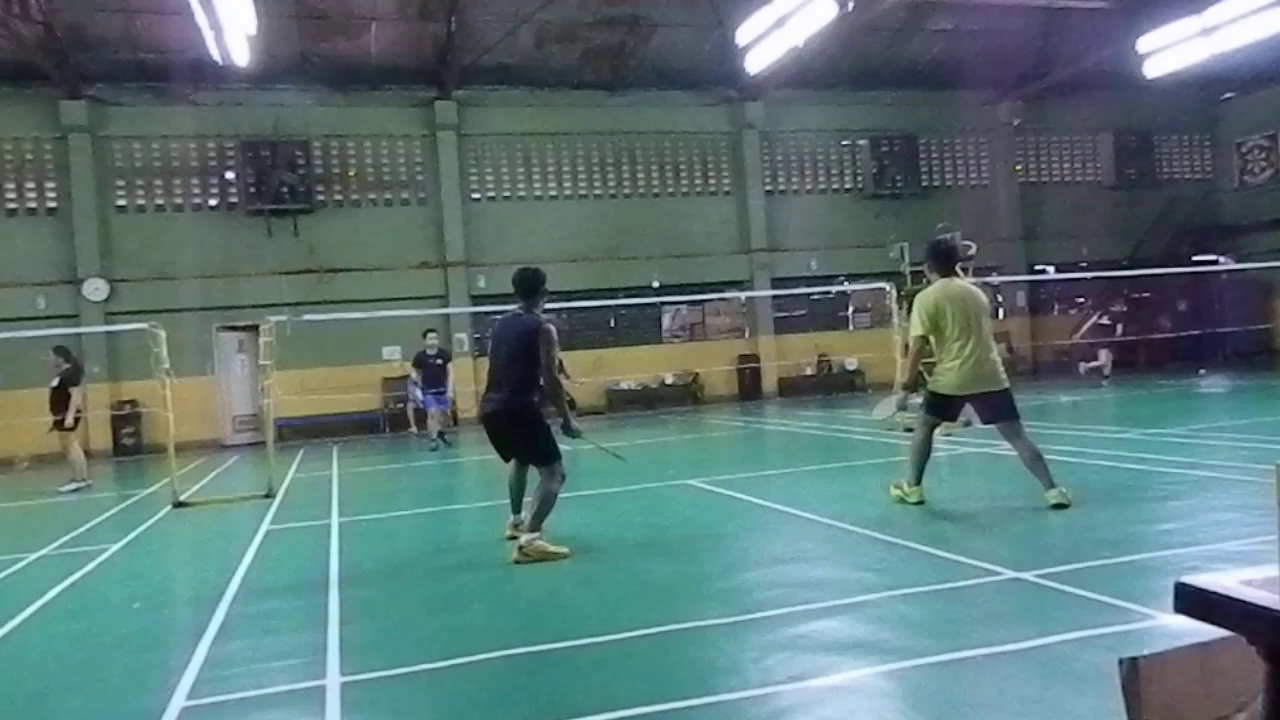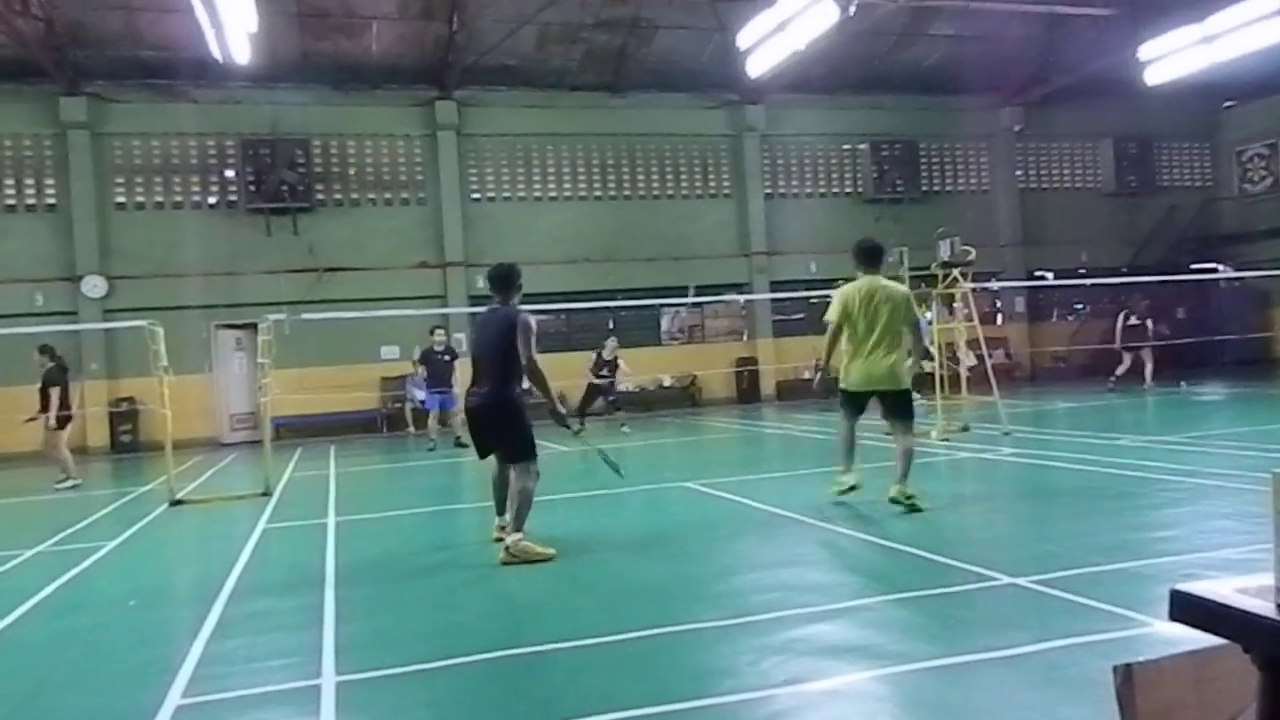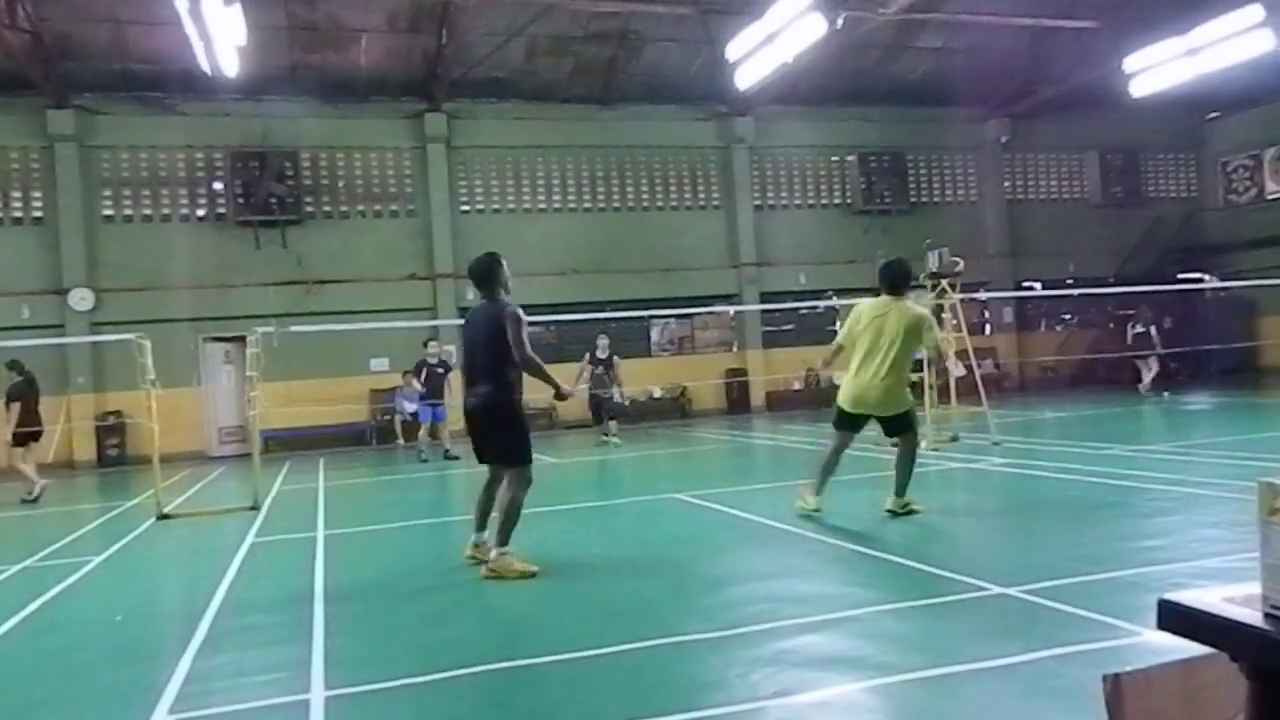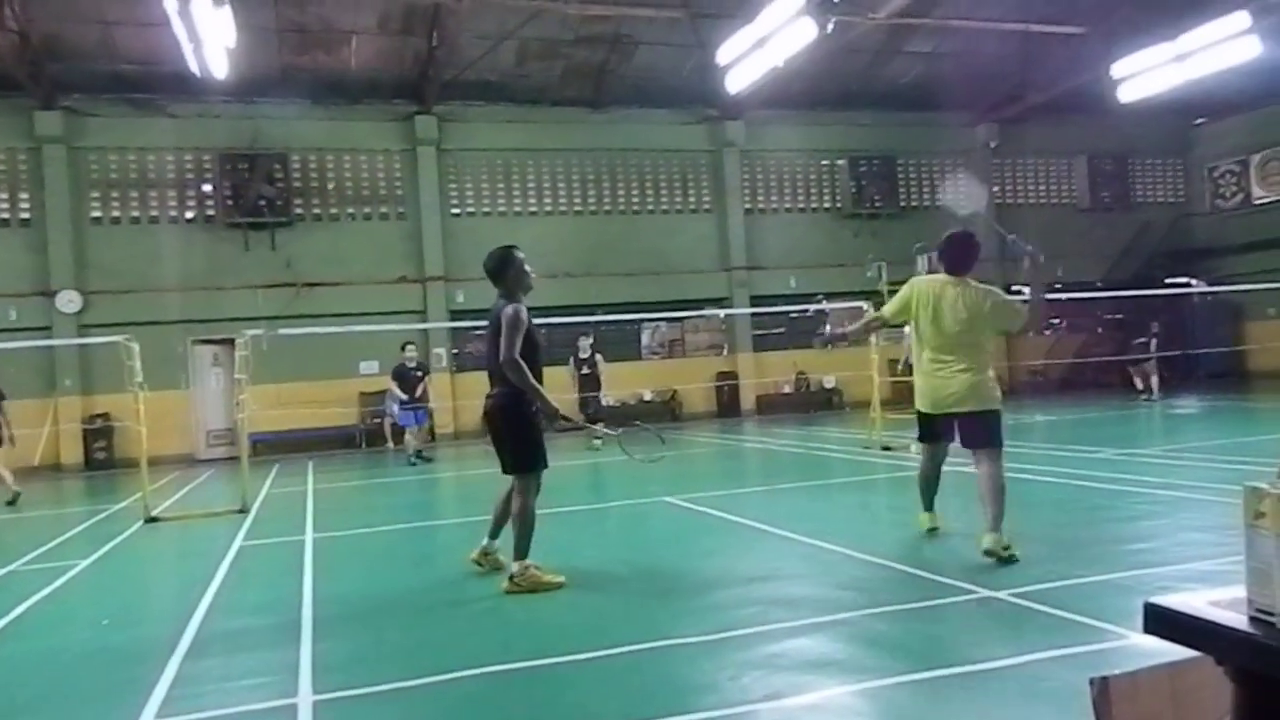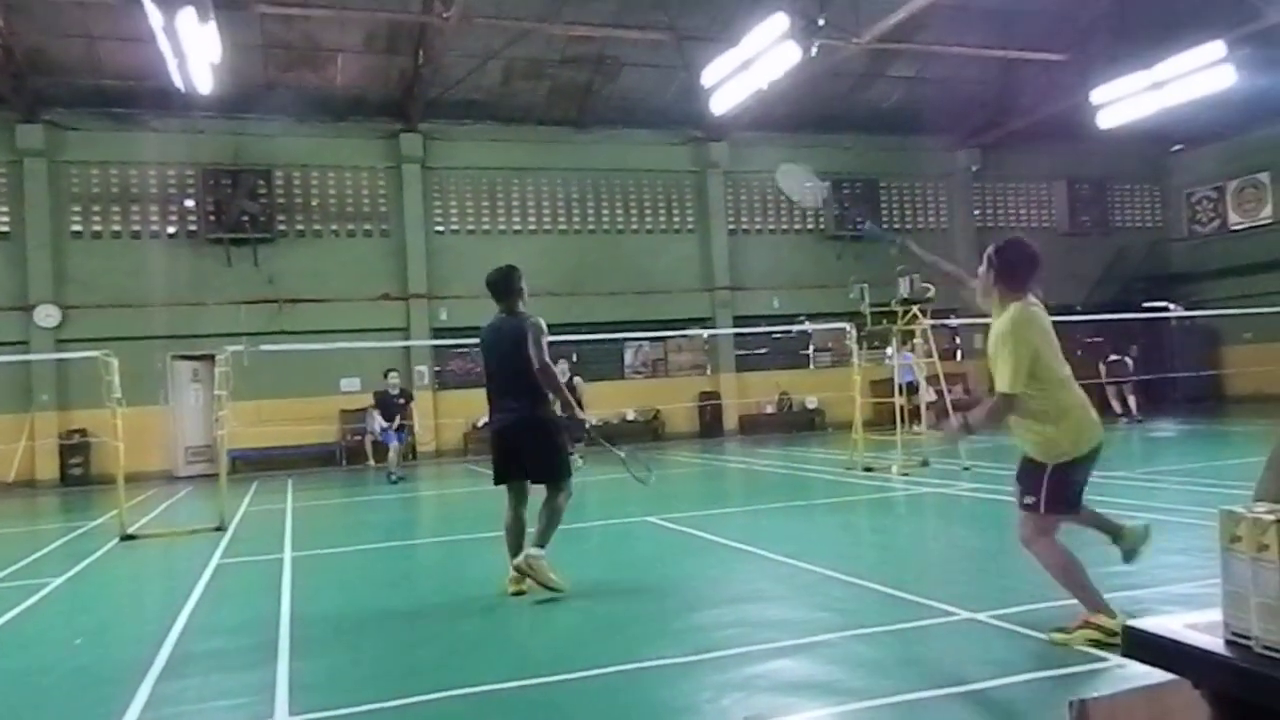
dt=0.5s
person 1, frame 1
left shoulder: (500, 324)
right shoulder: (543, 328)
right elbow: (549, 377)
right wrist: (567, 417)
left hip: (491, 407)
right hip: (520, 408)
left knee: (521, 460)
right knee: (553, 473)
left ankle: (516, 521)
right ankle: (529, 540)
person 1, frame 2
left shoulder: (481, 320)
right shoulder: (521, 319)
right elbow: (528, 363)
right wrist: (554, 403)
left hip: (476, 401)
right hip: (502, 401)
left knee: (503, 461)
right knee: (526, 469)
left ankle: (502, 523)
right ankle: (514, 541)
person 1, frame 3
left shoulder: (472, 316)
right shoulder: (510, 313)
right elbow: (524, 357)
right wrist: (557, 385)
left hip: (476, 403)
right hip: (500, 403)
left knee: (496, 474)
right knee: (519, 479)
left ankle: (479, 541)
right ankle: (497, 556)
person 1, frame 4
left shoulder: (502, 310)
right shoulder: (514, 311)
right elbow: (509, 361)
left wrist: (534, 400)
right wrist: (543, 399)
left hip: (502, 405)
right hip: (515, 406)
left knee: (520, 483)
right knee: (528, 486)
left ankle: (488, 548)
right ankle: (520, 570)
person 1, frame 5
left shoulder: (487, 333)
right shoulder: (531, 325)
right elbow: (542, 367)
right wrist: (571, 405)
left hip: (502, 423)
right hip: (536, 418)
left knee: (516, 499)
right knee: (559, 491)
left ankle: (517, 573)
right ankle: (534, 554)
person 2, frame 1
left shoulder: (926, 298)
right shoulder: (976, 293)
left elbow: (919, 344)
left wrist: (908, 379)
left hip: (950, 378)
right hip: (990, 376)
left knee: (925, 427)
right knee: (1016, 436)
left ankle: (912, 487)
right ankle: (1052, 490)
person 2, frame 2
left shoulder: (845, 294)
right shoulder: (900, 293)
left elbow: (833, 332)
right elbow: (916, 334)
left wrist: (823, 366)
right wrist: (915, 357)
left hip: (856, 374)
right hip: (893, 374)
left knee: (848, 422)
right knee: (904, 432)
left ankle: (847, 475)
right ankle: (900, 487)
person 2, frame 3
left shoulder: (862, 309)
right shoulder: (918, 315)
left elbow: (837, 348)
right elbow: (933, 352)
left wrist: (825, 362)
left hip: (855, 394)
right hip: (891, 396)
left knee: (839, 444)
right knee: (909, 441)
left ankle: (814, 495)
right ankle: (898, 500)
person 2, frame 4
left shoulder: (917, 287)
right shoulder: (989, 298)
left elbow: (881, 319)
right elbow: (1028, 317)
right wrist: (1036, 279)
left hip: (932, 393)
right hip: (977, 392)
left knee: (932, 456)
right knee: (989, 463)
left ankle: (927, 515)
right ankle: (994, 536)
person 2, frame 5
left shoulder: (1012, 327)
right shoulder: (1020, 303)
left elbow: (1007, 401)
right elbow: (972, 285)
left wrist: (967, 422)
right wrist: (927, 259)
left hip: (1057, 442)
right hip: (1071, 433)
left knee: (1035, 534)
right knee: (1049, 516)
left ankle: (1101, 617)
right ankle: (1124, 534)
